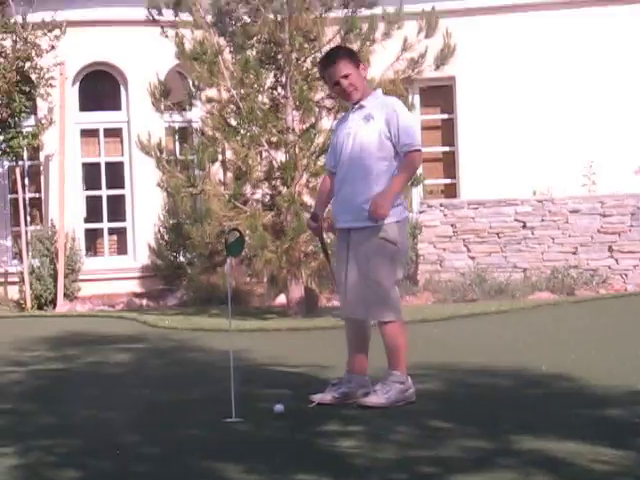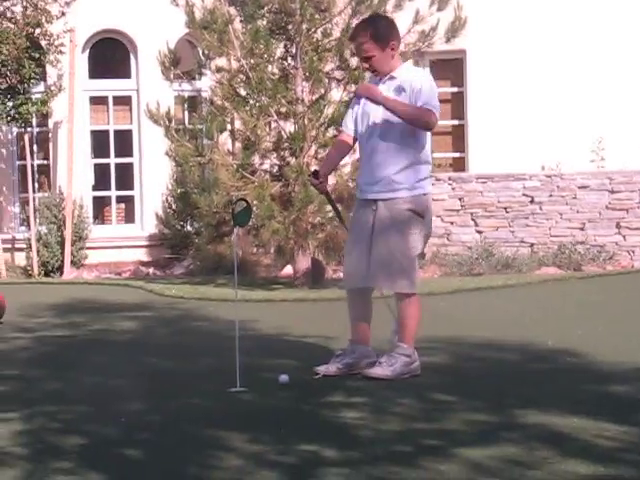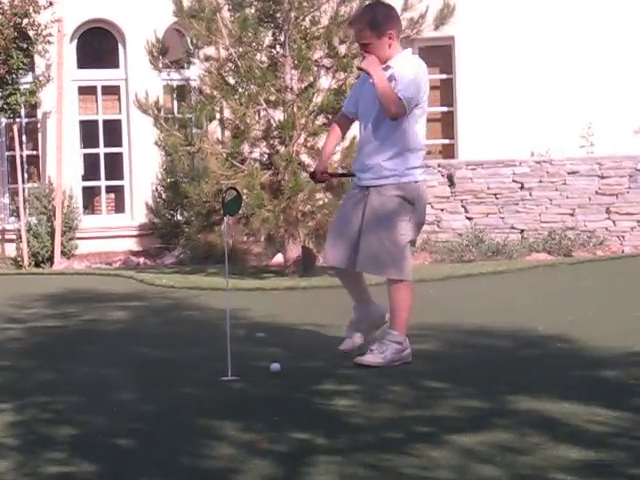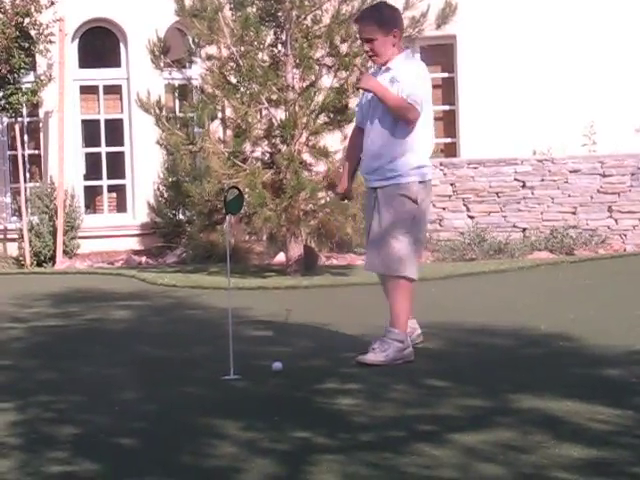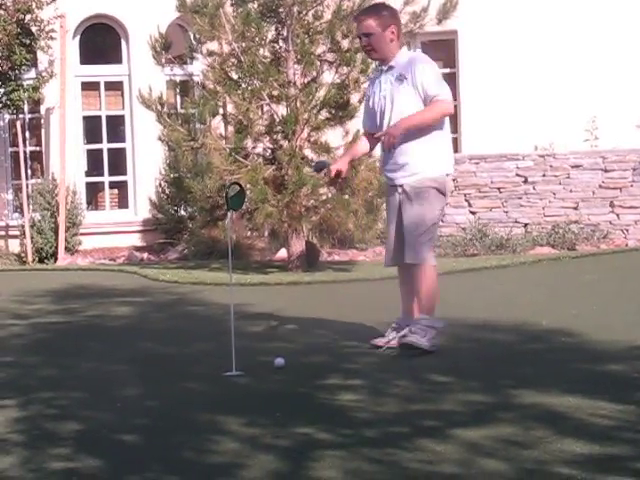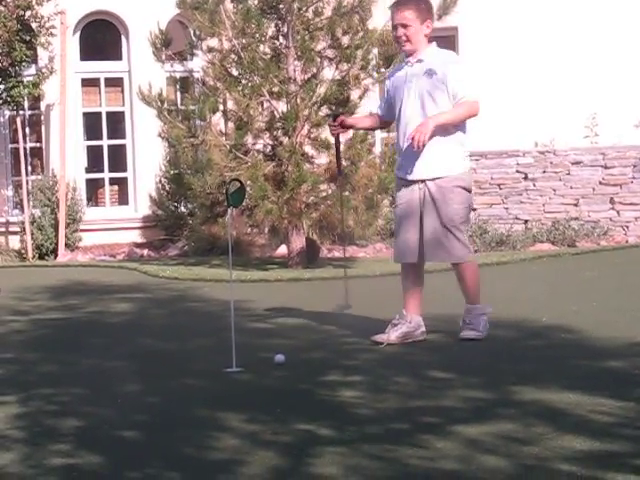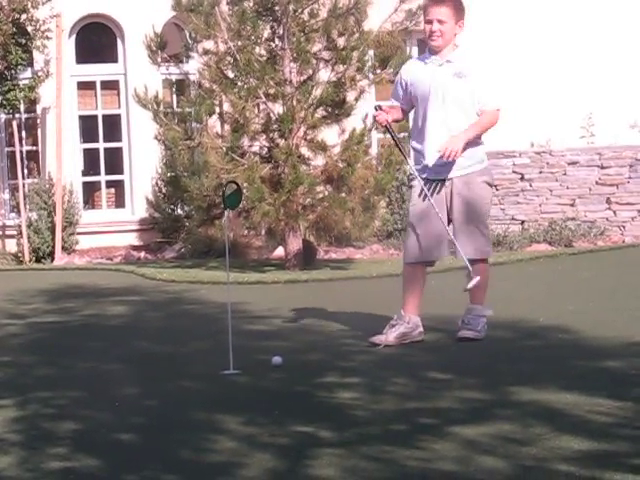
dt=0.3s
person 1, frame 1
left shoulder: (389, 108)
right shoulder: (341, 124)
left elbow: (414, 156)
right elbow: (332, 174)
left wrist: (388, 196)
right wrist: (318, 211)
left hip: (380, 226)
right hip: (347, 226)
left knee: (383, 303)
right knee: (353, 305)
left ankle: (400, 380)
right ankle: (355, 378)
person 1, frame 2
left shoulder: (418, 79)
right shoulder: (365, 92)
left elbow: (428, 119)
right elbow: (346, 137)
left wrist: (383, 99)
right wrist: (324, 170)
left hip: (406, 197)
right hip: (367, 196)
left knee: (402, 275)
right knee: (355, 275)
left ankle: (405, 354)
right ankle: (358, 350)
person 1, frame 3
left shoulder: (412, 68)
right shoulder: (367, 77)
left elbow: (395, 109)
right elbow: (344, 119)
left wrist: (376, 73)
right wrist: (323, 159)
left hip: (398, 183)
right hip: (362, 181)
left knee: (394, 262)
right knee: (338, 255)
left ankle: (396, 341)
right ankle: (369, 314)
person 1, frame 4
left shoulder: (412, 69)
right shoulder: (375, 77)
left elbow: (410, 112)
right elbow: (360, 130)
left wrist: (376, 88)
right wrist: (346, 172)
left hip: (406, 181)
right hip: (376, 182)
left knee: (398, 260)
right knee: (382, 260)
left ankle: (397, 340)
right ankle: (406, 326)
person 1, frame 5
left shoulder: (418, 64)
right shoulder: (375, 83)
left elbow: (445, 106)
right elbow: (370, 135)
left wrist: (403, 125)
right wrist: (344, 159)
left hip: (426, 175)
right hip: (397, 179)
left knee: (419, 249)
right knee: (402, 254)
left ankle: (427, 324)
right ankle: (409, 322)
person 1, frame 6
left shoulder: (446, 62)
right shoulder: (395, 75)
left elbow: (472, 106)
right elbow: (385, 118)
left wrist: (432, 121)
right wrist: (354, 122)
left hip: (447, 173)
right hip: (408, 175)
left knee: (455, 247)
right knee: (407, 250)
left ankle: (476, 313)
right ankle: (411, 320)
person 1, frame 7
left shoulder: (471, 67)
right shoulder: (411, 69)
left elbow: (492, 113)
right elbow: (403, 108)
left wrist: (462, 138)
right wrist: (388, 114)
left hip: (469, 171)
right hip: (426, 174)
left knee: (475, 246)
right knee: (416, 248)
left ankle: (476, 314)
right ankle: (409, 319)
